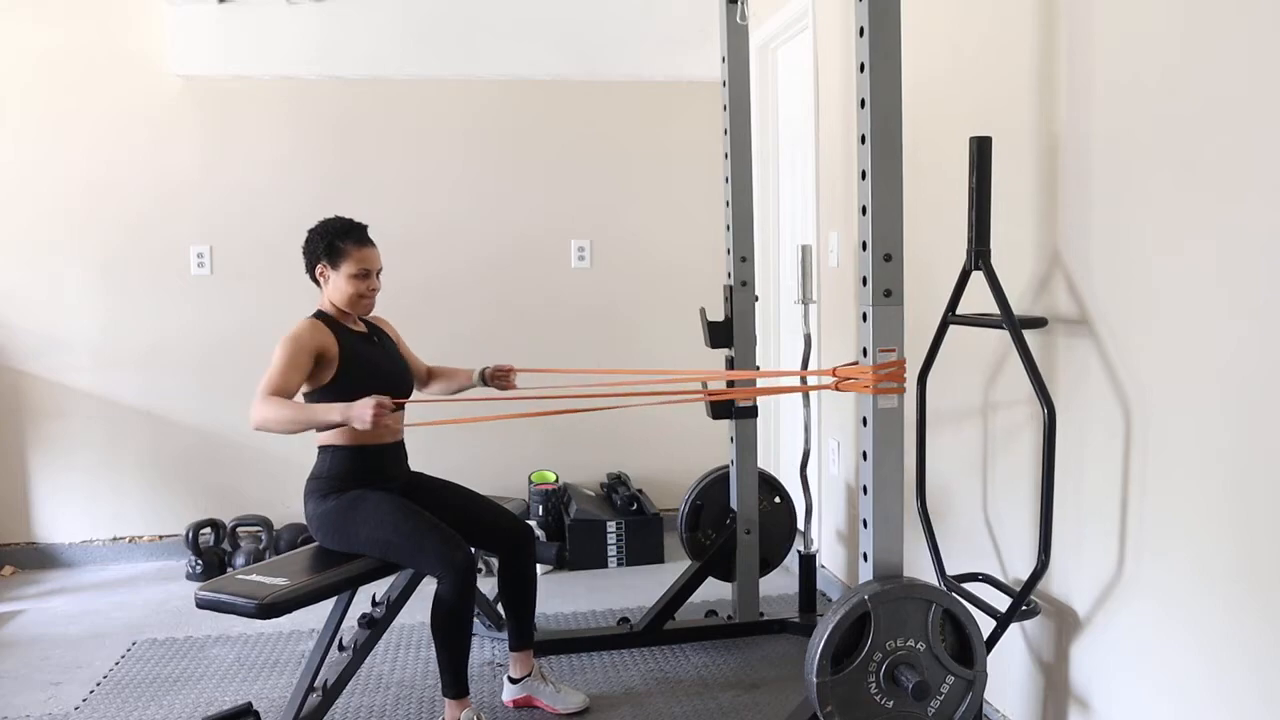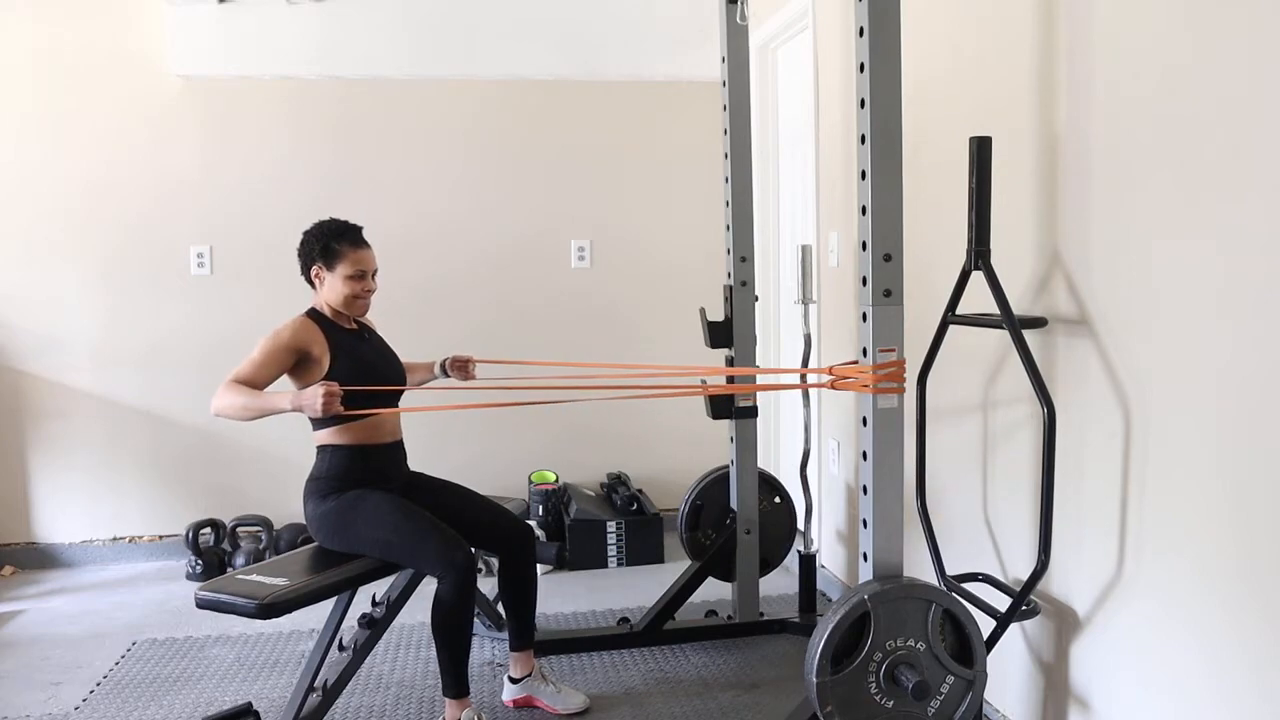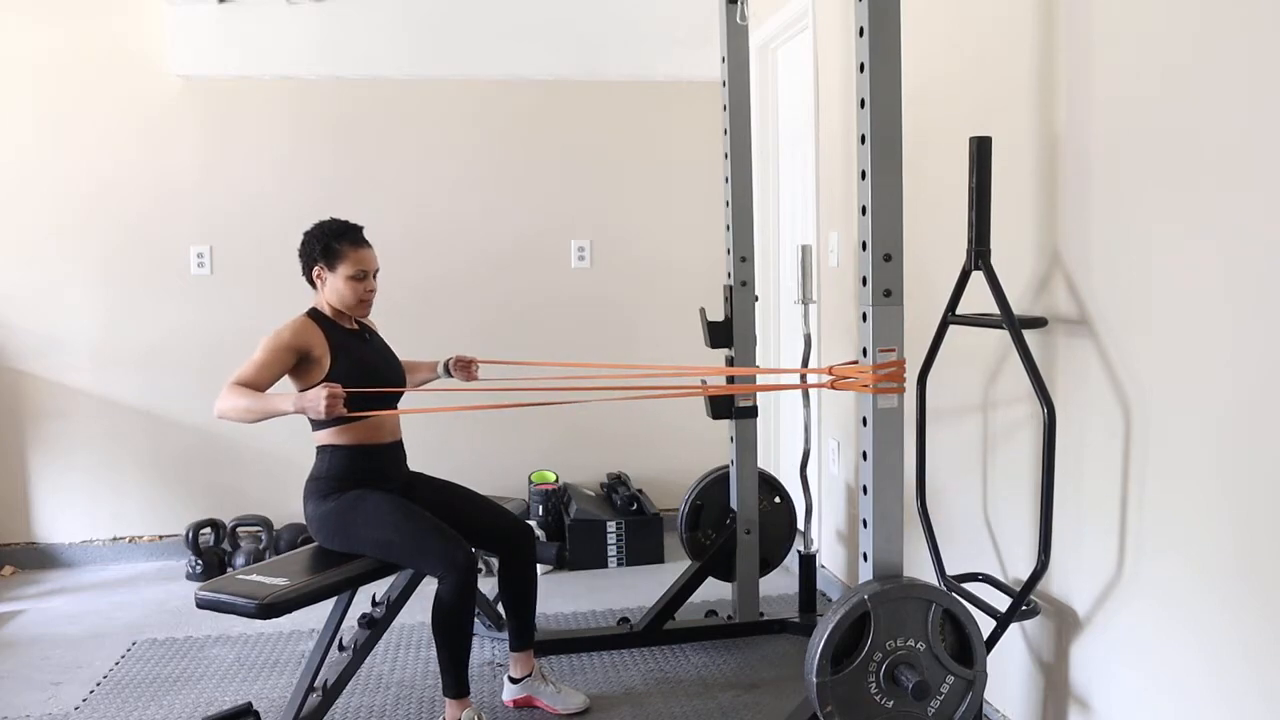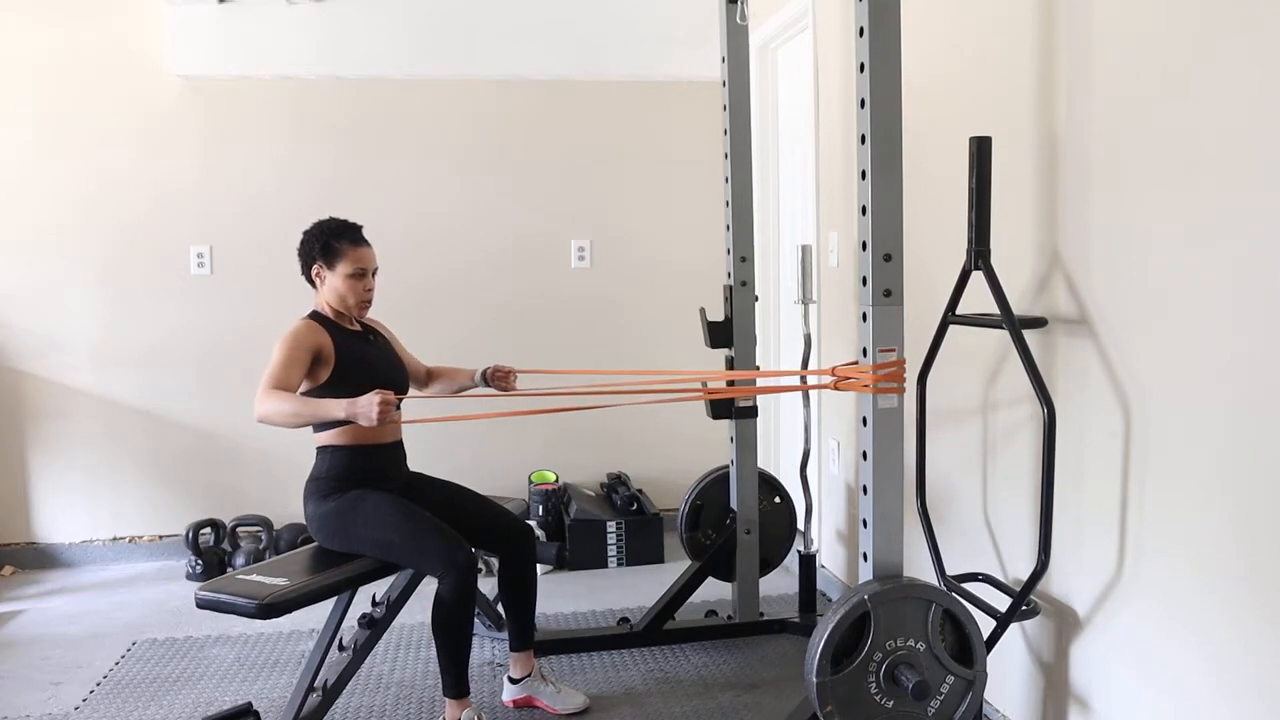
dt=0.5s
person 1, frame 1
left shoulder: (380, 329)
right shoulder: (310, 336)
left elbow: (424, 379)
right elbow: (263, 411)
left wrist: (480, 377)
right wrist: (345, 413)
left hip: (398, 479)
right hip: (343, 494)
left knee: (516, 536)
right knee: (455, 563)
left ankle: (522, 677)
person 1, frame 2
left shoulder: (363, 328)
right shoulder: (301, 333)
right elbow: (224, 399)
left wrist: (441, 369)
right wrist: (297, 399)
left hip: (397, 479)
right hip: (342, 494)
left knee: (516, 535)
right knee: (456, 562)
left ankle: (522, 676)
person 1, frame 3
left shoulder: (365, 329)
right shoulder: (300, 334)
right elbow: (228, 401)
left wrist: (445, 368)
right wrist: (299, 401)
left hip: (395, 479)
right hip: (342, 494)
left knee: (516, 535)
right knee: (456, 561)
left ankle: (522, 677)
person 1, frame 4
left shoulder: (374, 332)
right shoulder: (306, 335)
left elbow: (426, 379)
right elbow: (267, 405)
left wrist: (481, 377)
right wrist: (350, 408)
left hip: (396, 480)
right hip: (341, 494)
left knee: (515, 535)
right knee: (456, 561)
left ankle: (522, 677)
